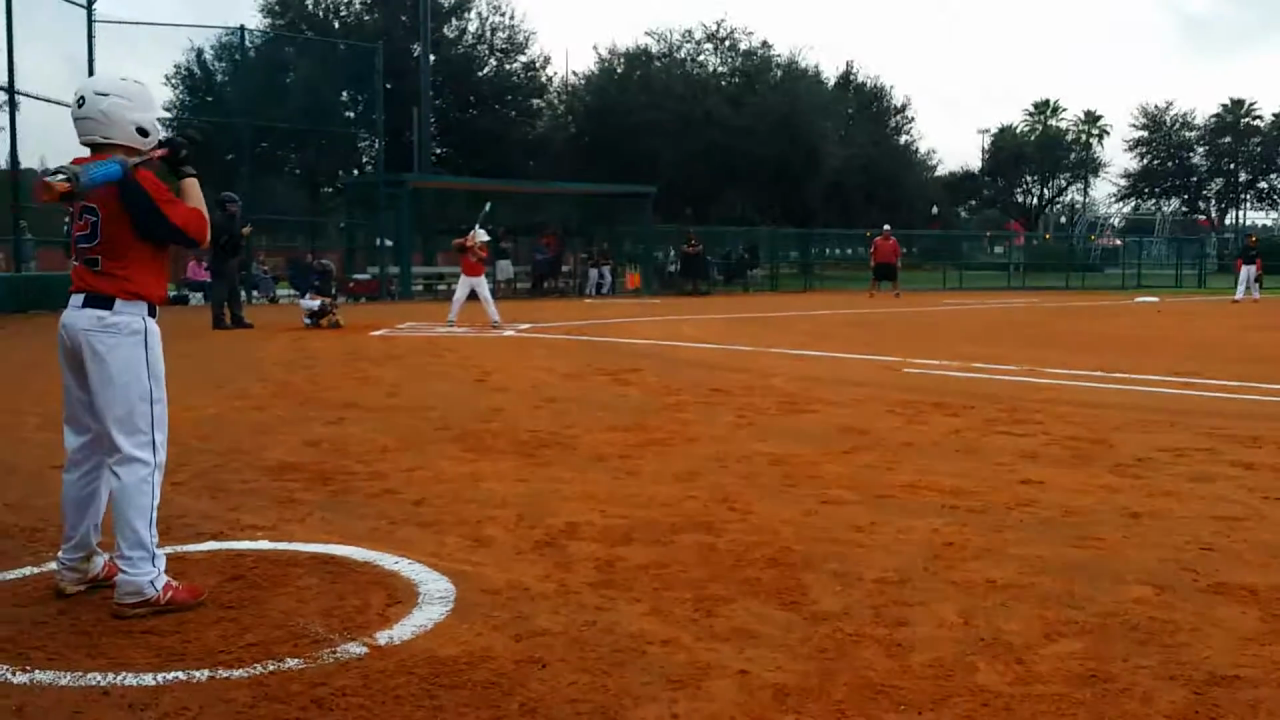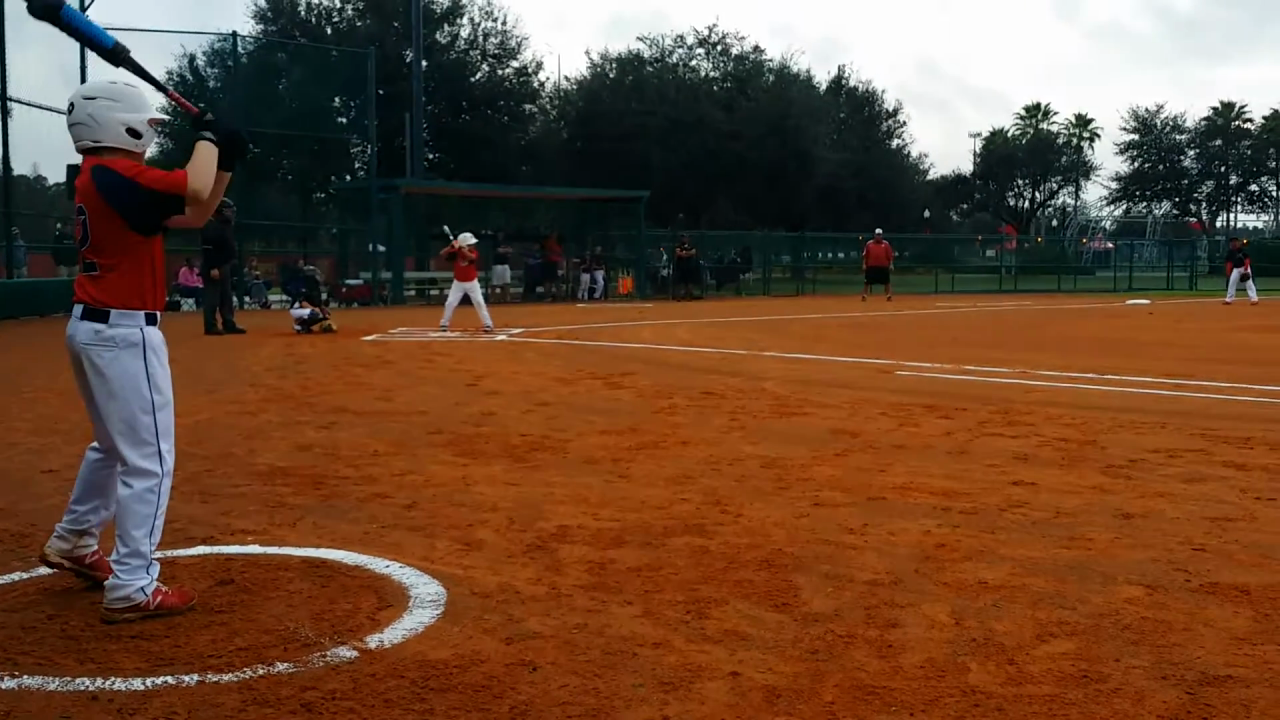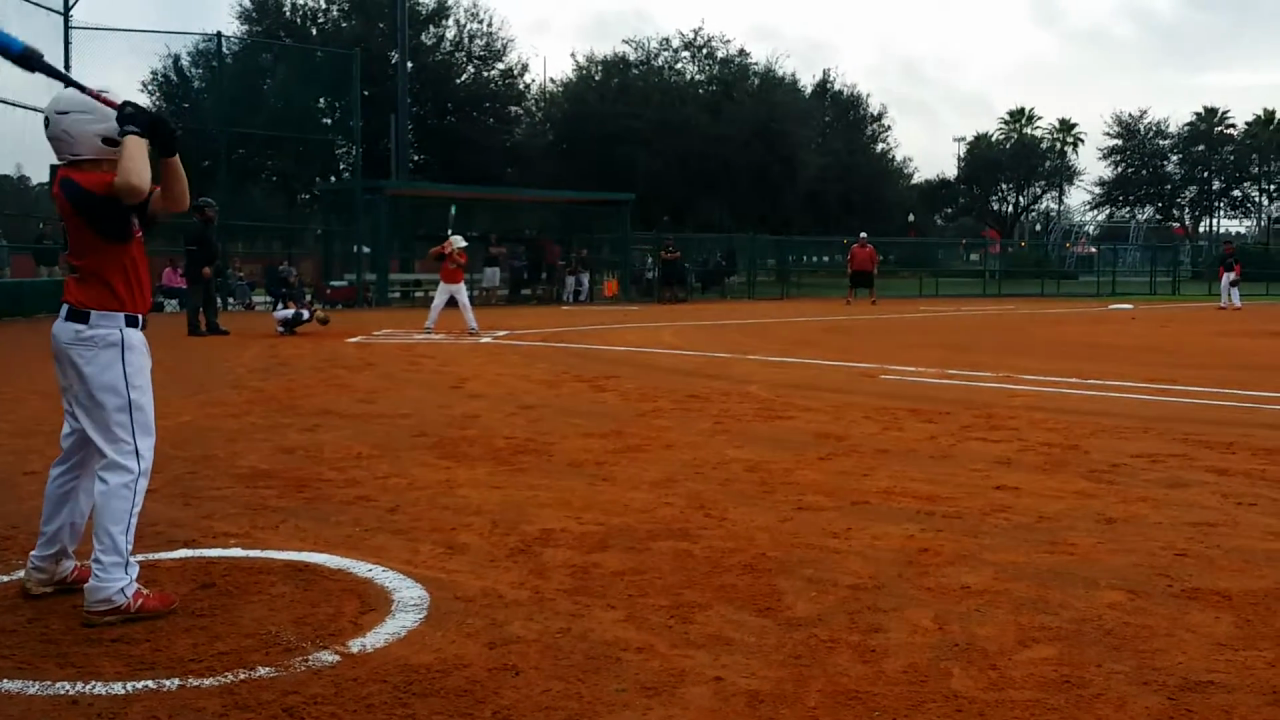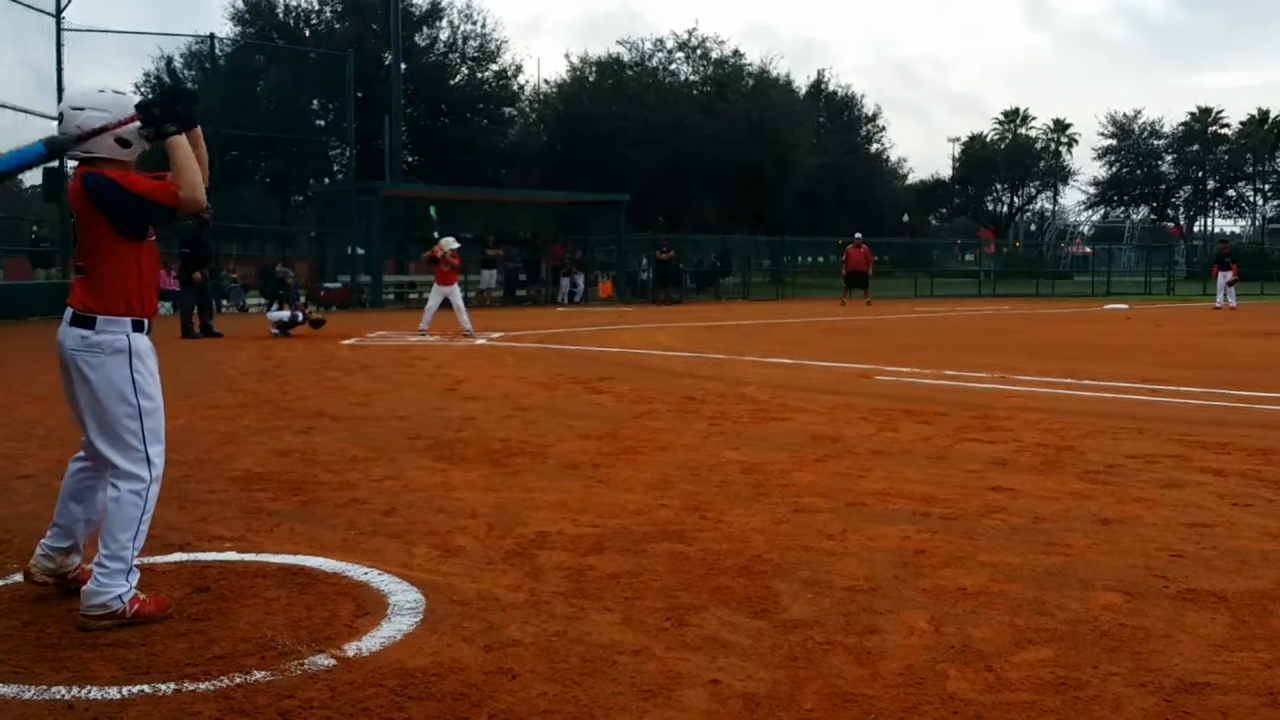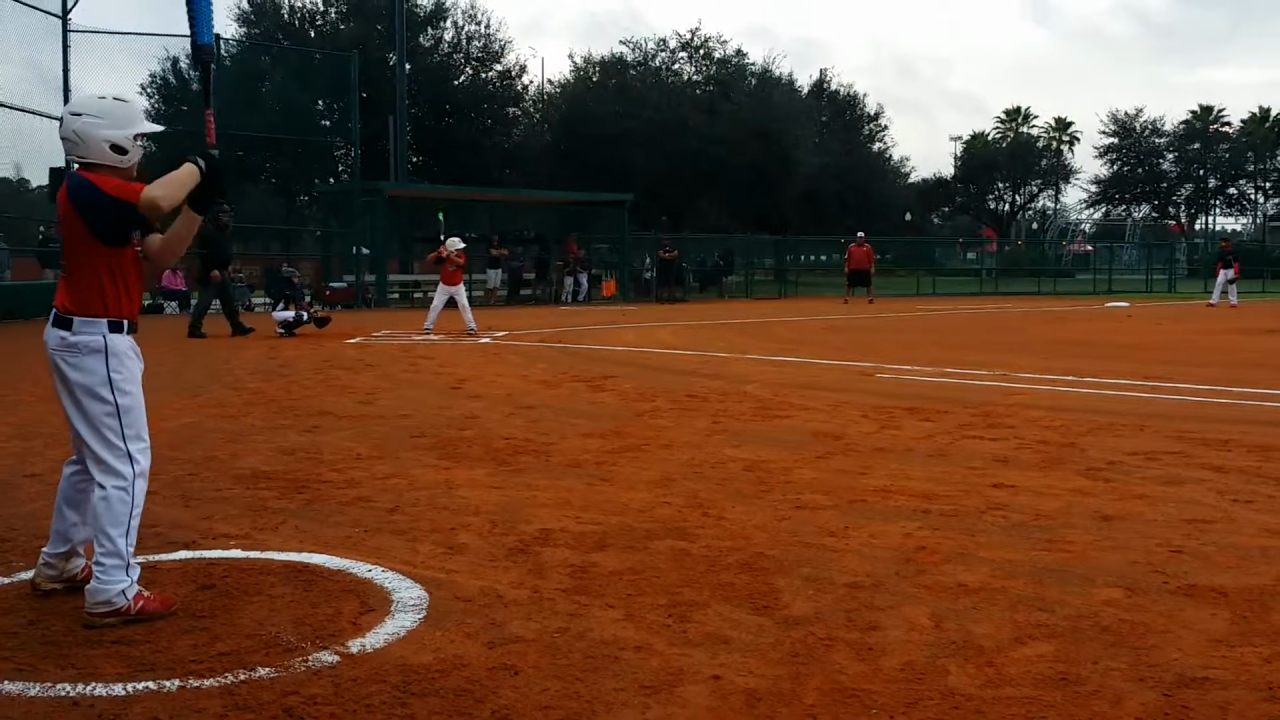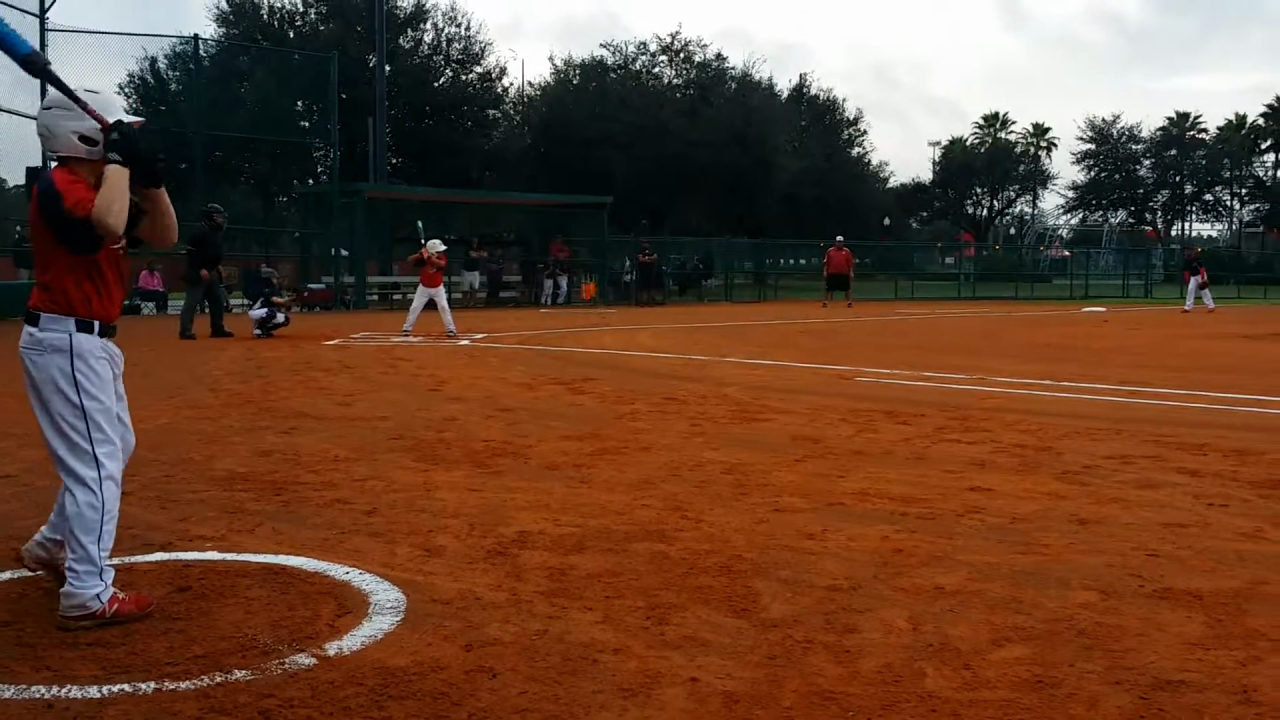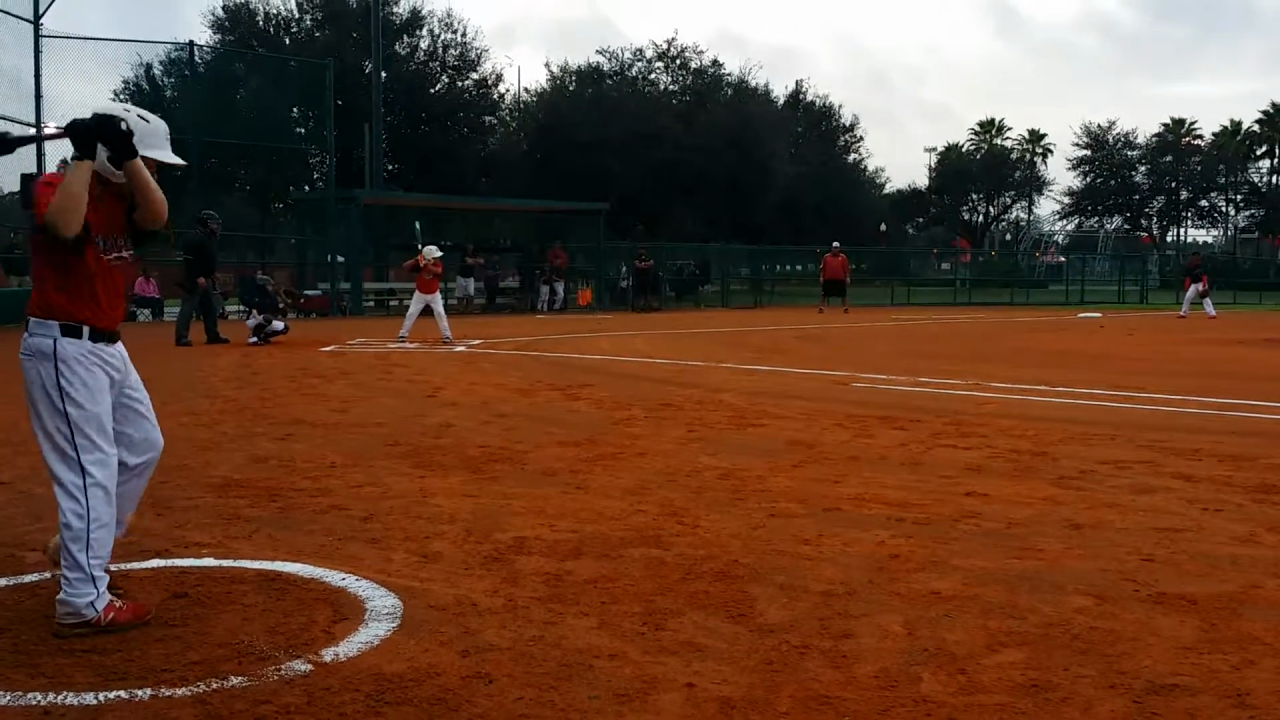
dt=0.5s
person 1, frame 1
left shoulder: (82, 174)
right shoulder: (129, 179)
right elbow: (198, 232)
left wrist: (167, 163)
right wrist: (186, 169)
left hip: (79, 317)
right hip: (121, 324)
left knee: (86, 448)
right knee: (138, 451)
left ankle: (77, 564)
right ankle: (140, 583)
person 1, frame 2
left shoulder: (102, 176)
right shoulder: (113, 173)
left elbow: (189, 215)
right elbow: (195, 190)
left wrist: (224, 161)
right wrist: (206, 137)
left hip: (91, 326)
right hip: (123, 331)
left knee: (114, 445)
right knee: (148, 460)
left ankle: (73, 540)
right ankle: (130, 589)
person 1, frame 3
left shoulder: (99, 182)
right shoulder: (80, 185)
left elbow: (176, 202)
right elbow: (137, 188)
left wrist: (165, 146)
right wrist: (133, 130)
left hip: (84, 330)
right hip: (107, 335)
left knee: (80, 451)
right knee: (126, 457)
left ankle: (48, 565)
right ankle: (111, 590)
person 1, frame 4
left shoulder: (106, 181)
right shoulder: (101, 182)
left elbow: (195, 176)
right elbow: (194, 197)
left wrist: (184, 120)
right wrist: (168, 130)
left hip: (88, 333)
right hip: (113, 338)
left knee: (99, 454)
right knee: (138, 464)
left ankle: (55, 557)
right ankle: (109, 595)
person 1, frame 5
left shoulder: (115, 196)
right shoulder: (85, 186)
left elbow: (162, 254)
right elbow: (158, 200)
left wrist: (198, 203)
right wrist: (196, 164)
left hip: (98, 338)
right hip: (93, 341)
left knee: (93, 455)
right knee: (124, 462)
left ankle: (60, 563)
right ankle: (112, 592)
person 1, frame 6
left shoulder: (97, 189)
right shoulder: (58, 186)
left elbow: (164, 236)
right elbow: (112, 224)
left wrist: (149, 178)
right wrist: (117, 160)
left hip: (90, 341)
right hip: (65, 342)
left knee: (113, 449)
right knee: (96, 464)
left ankle: (52, 545)
right ankle: (86, 596)
person 1, frame 7
left shoulder: (122, 200)
right shoulder: (54, 188)
left elbow: (157, 215)
right elbow: (64, 225)
left wrist: (127, 152)
right wrist: (84, 154)
left hip: (106, 346)
right hip: (61, 349)
left knee: (142, 447)
right knee: (88, 470)
left ankle: (82, 549)
right ankle: (83, 603)
